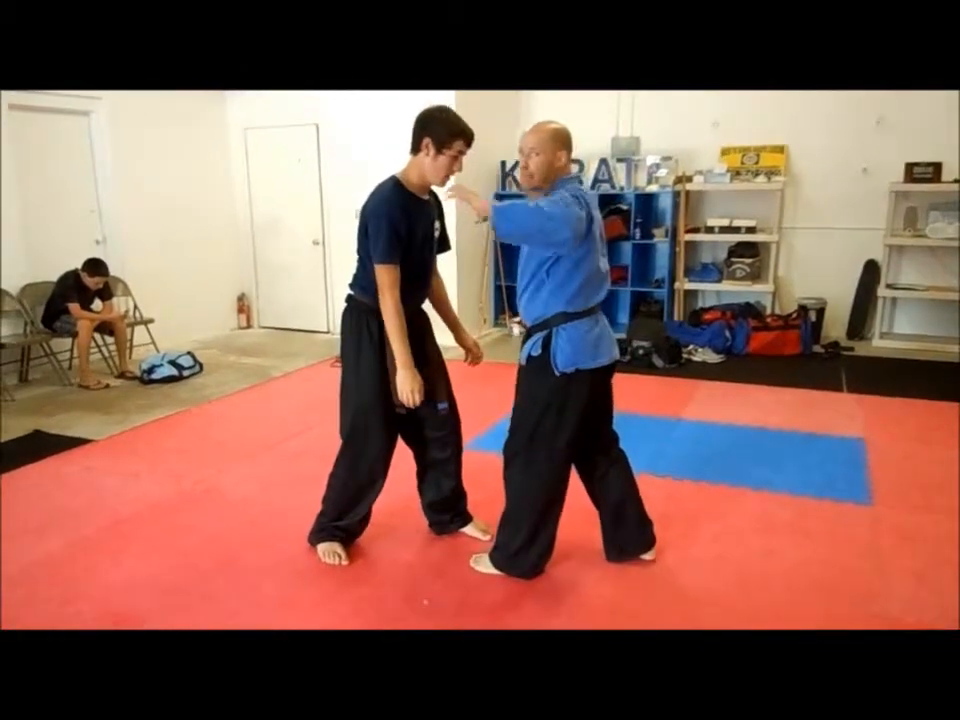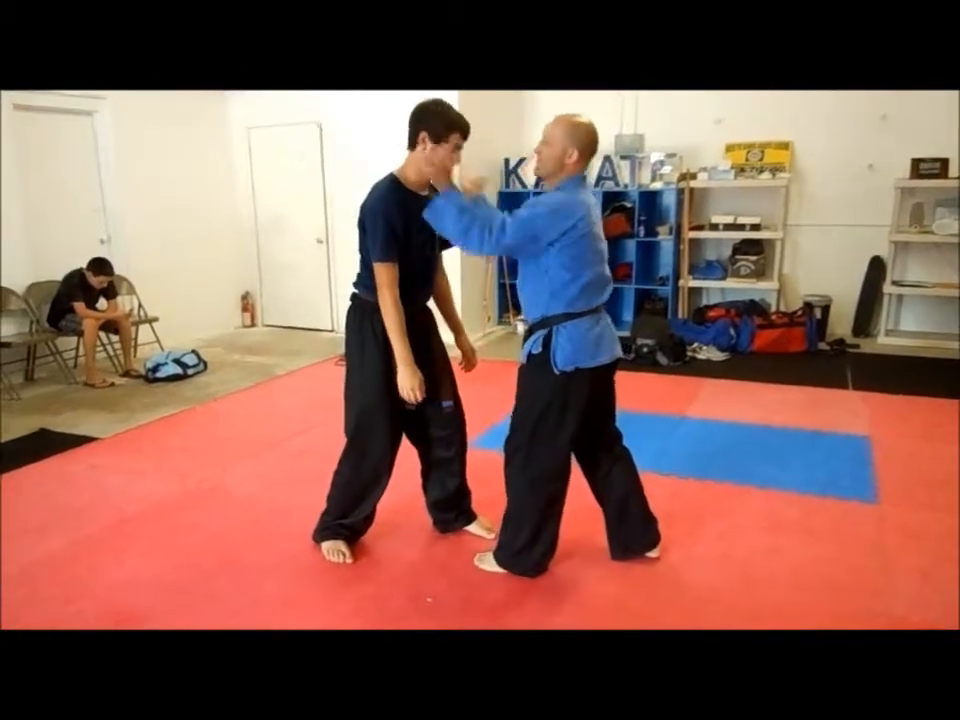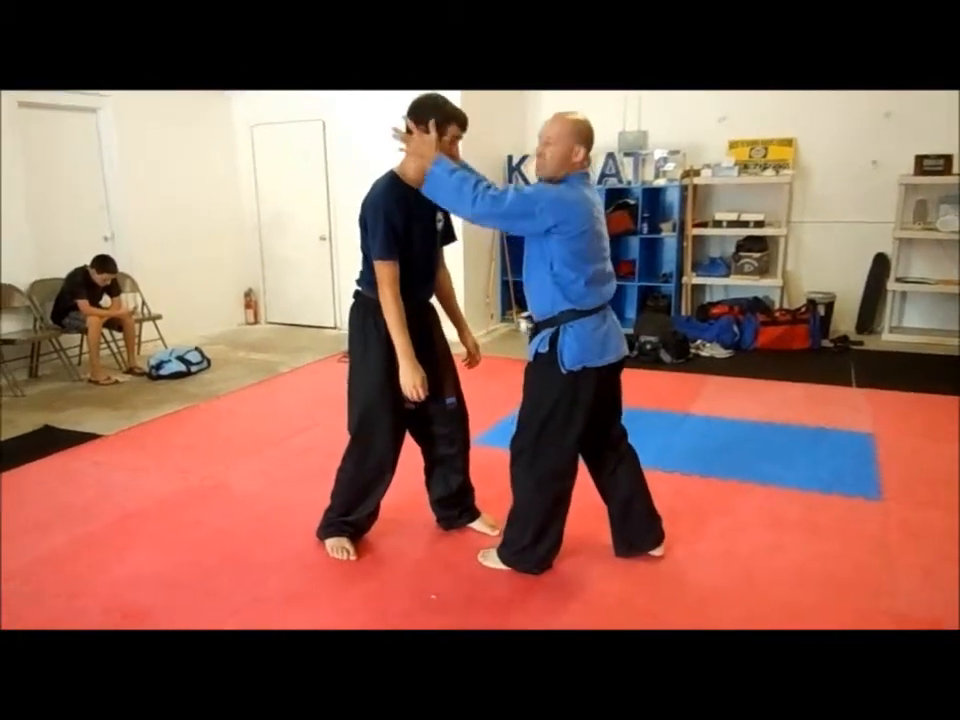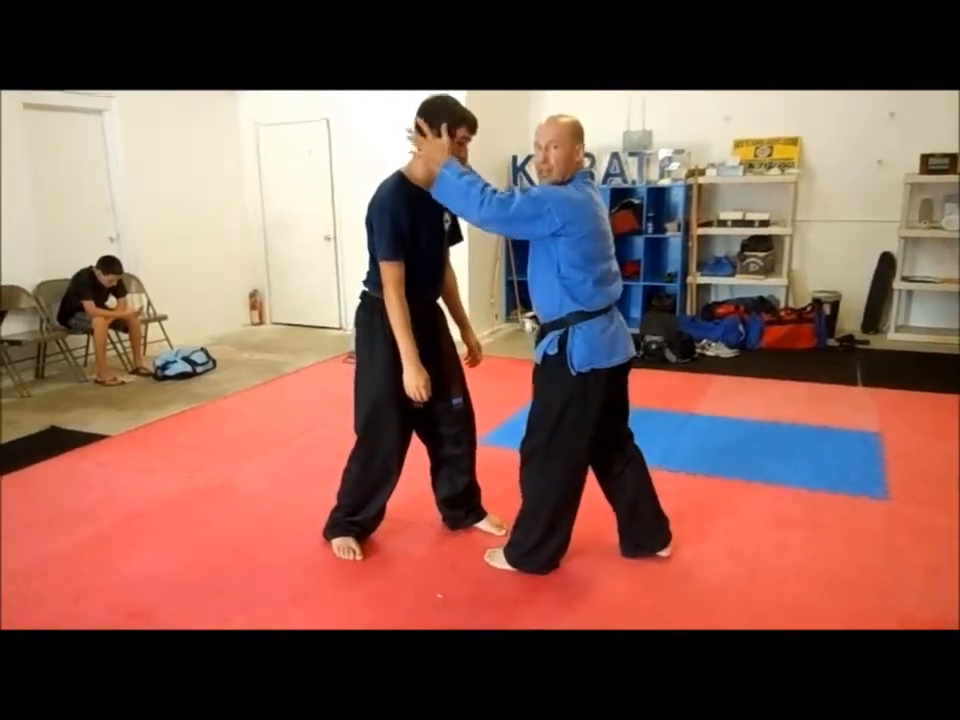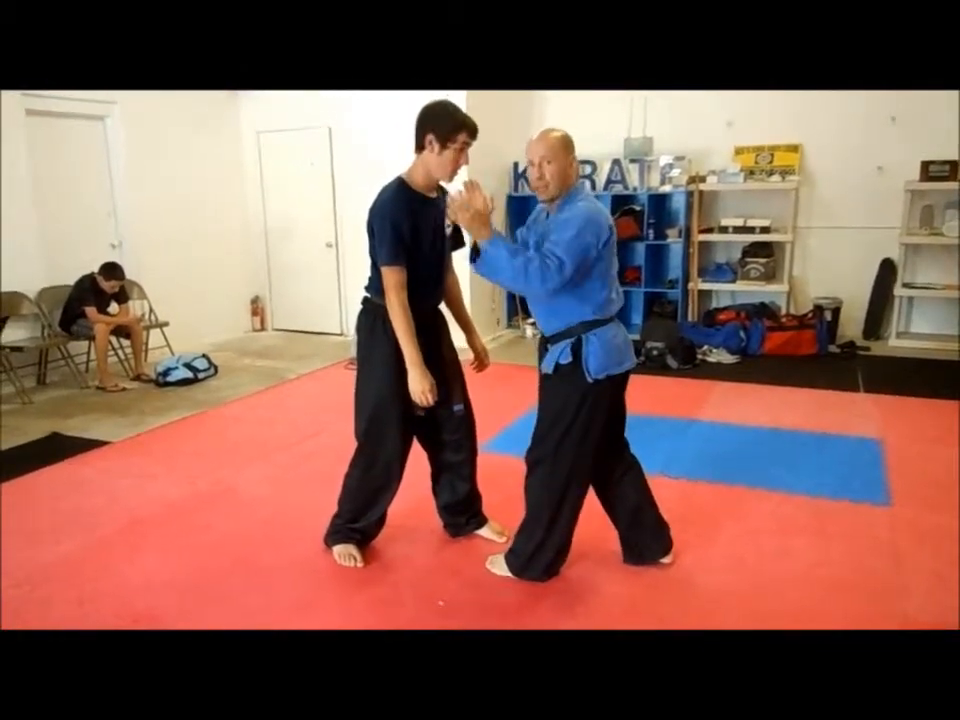
dt=0.4s
person 1, frame 1
left shoulder: (431, 203)
right shoulder: (386, 204)
right elbow: (387, 292)
left wrist: (460, 333)
right wrist: (404, 367)
left hip: (412, 320)
right hip: (372, 326)
left knee: (441, 424)
right knee: (369, 437)
left ankle: (449, 514)
right ankle: (331, 529)
person 1, frame 2
left shoulder: (433, 199)
right shoulder: (384, 201)
right elbow: (386, 290)
left wrist: (460, 334)
right wrist: (405, 364)
left hip: (418, 319)
right hip: (376, 326)
left knee: (445, 423)
right knee: (374, 435)
left ankle: (453, 512)
right ankle: (336, 528)
person 1, frame 3
left shoulder: (434, 194)
right shoulder: (384, 199)
right elbow: (387, 288)
left wrist: (463, 329)
right wrist: (406, 361)
left hip: (421, 316)
right hip: (378, 323)
left knee: (447, 419)
right knee: (377, 433)
left ankle: (456, 509)
right ankle: (339, 525)
person 1, frame 4
right shoulder: (392, 199)
right elbow: (392, 288)
left wrist: (465, 330)
right wrist: (410, 363)
left hip: (428, 317)
right hip: (385, 323)
left knee: (454, 419)
right knee: (384, 433)
left ankle: (463, 509)
right ankle: (345, 525)
person 1, frame 5
left shoulder: (442, 201)
right shoulder: (392, 205)
right elbow: (394, 293)
left wrist: (471, 334)
right wrist: (414, 368)
left hip: (430, 322)
right hip: (387, 331)
left knee: (454, 426)
right knee: (384, 439)
left ankle: (463, 515)
right ankle: (347, 532)
person 2, frame 1
left shoulder: (569, 199)
right shoulder: (565, 198)
left elbow: (556, 224)
left wrist: (489, 207)
right wrist: (521, 210)
left hip: (561, 348)
right hip: (587, 342)
left knee: (532, 456)
right knee: (597, 447)
left ankle: (516, 556)
right ankle: (633, 539)
person 2, frame 2
left shoulder: (557, 208)
right shoulder: (574, 201)
left elbow: (489, 237)
right elbow: (514, 233)
left wrist: (443, 191)
right wrist: (469, 198)
left hip: (562, 346)
right hip: (590, 340)
left knee: (533, 455)
right knee: (601, 444)
left ankle: (520, 555)
right ankle: (638, 536)
person 2, frame 3
left shoulder: (557, 202)
right shoulder: (575, 197)
left elbow: (485, 203)
right elbow: (503, 200)
left wrist: (432, 161)
right wrist: (444, 163)
left hip: (568, 345)
right hip: (596, 339)
left knee: (539, 454)
right knee: (606, 443)
left ankle: (524, 551)
right ankle: (642, 534)
person 2, frame 4
left shoulder: (562, 203)
right shoulder: (575, 196)
left elbow: (491, 208)
right elbow: (510, 207)
left wrist: (442, 165)
right wrist: (453, 167)
left hip: (576, 346)
right hip: (600, 340)
left knee: (549, 455)
right knee: (610, 445)
left ankle: (530, 552)
right ankle: (648, 535)
person 2, frame 5
left shoulder: (585, 217)
right shoulder: (545, 215)
left elbow: (542, 276)
right elbow: (520, 263)
left wrist: (483, 235)
right wrist: (484, 232)
left hip: (585, 355)
right hip: (576, 351)
left knee: (554, 462)
right knee: (606, 454)
left ankle: (532, 559)
right ankle: (649, 542)
